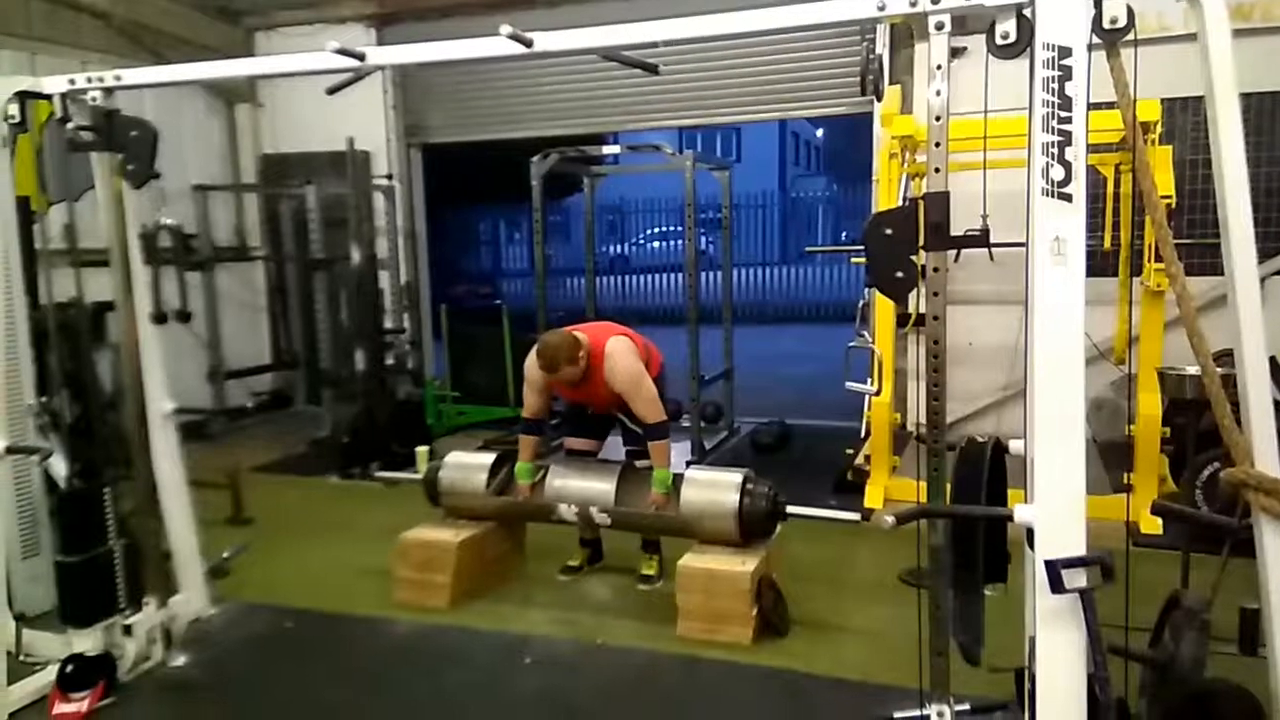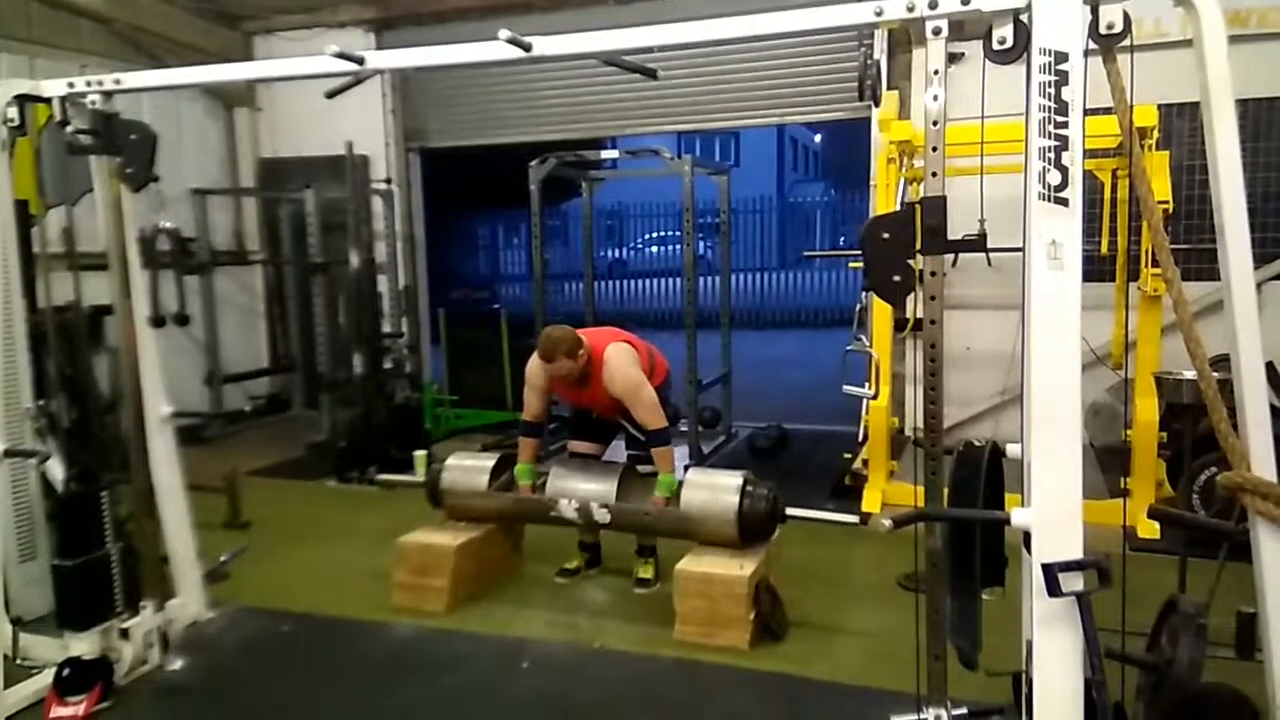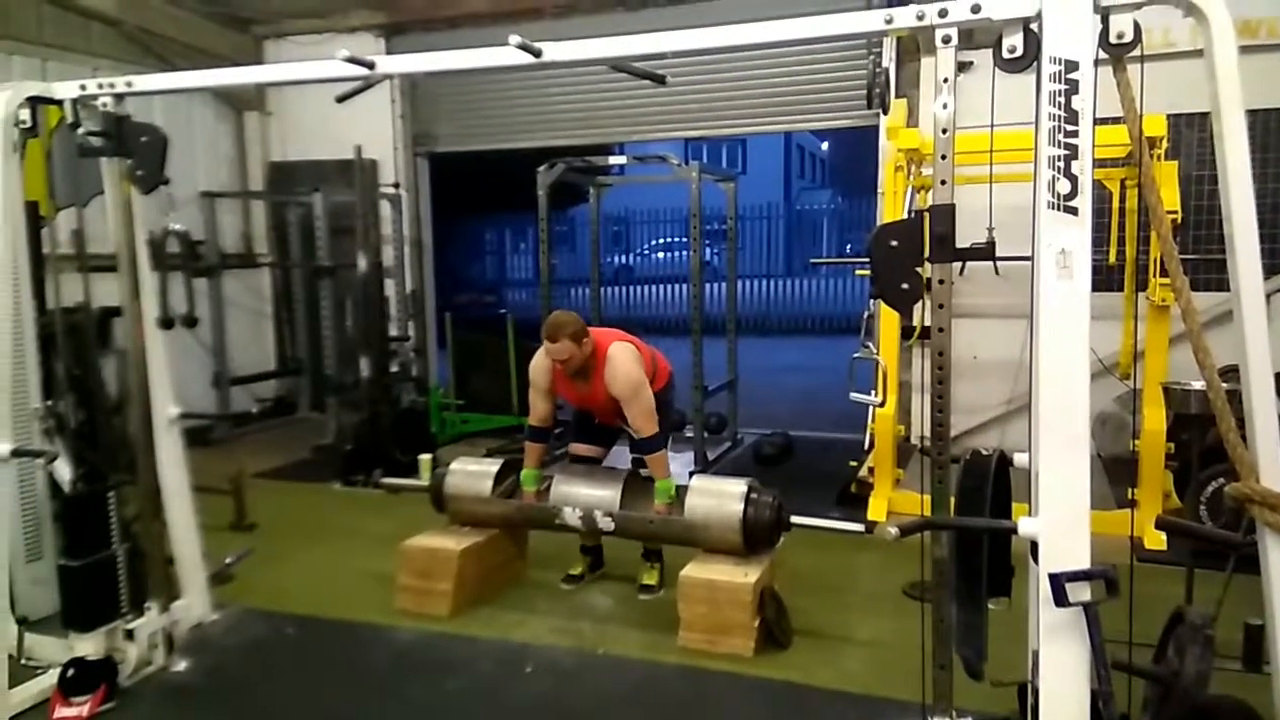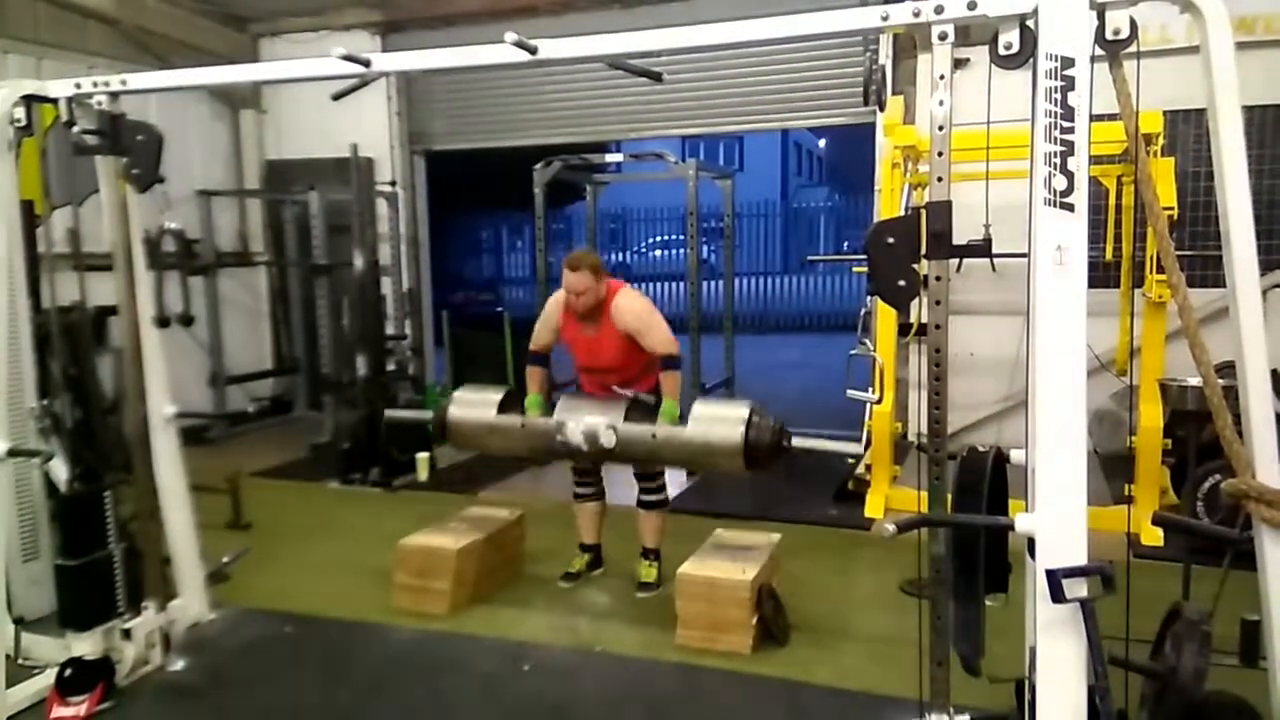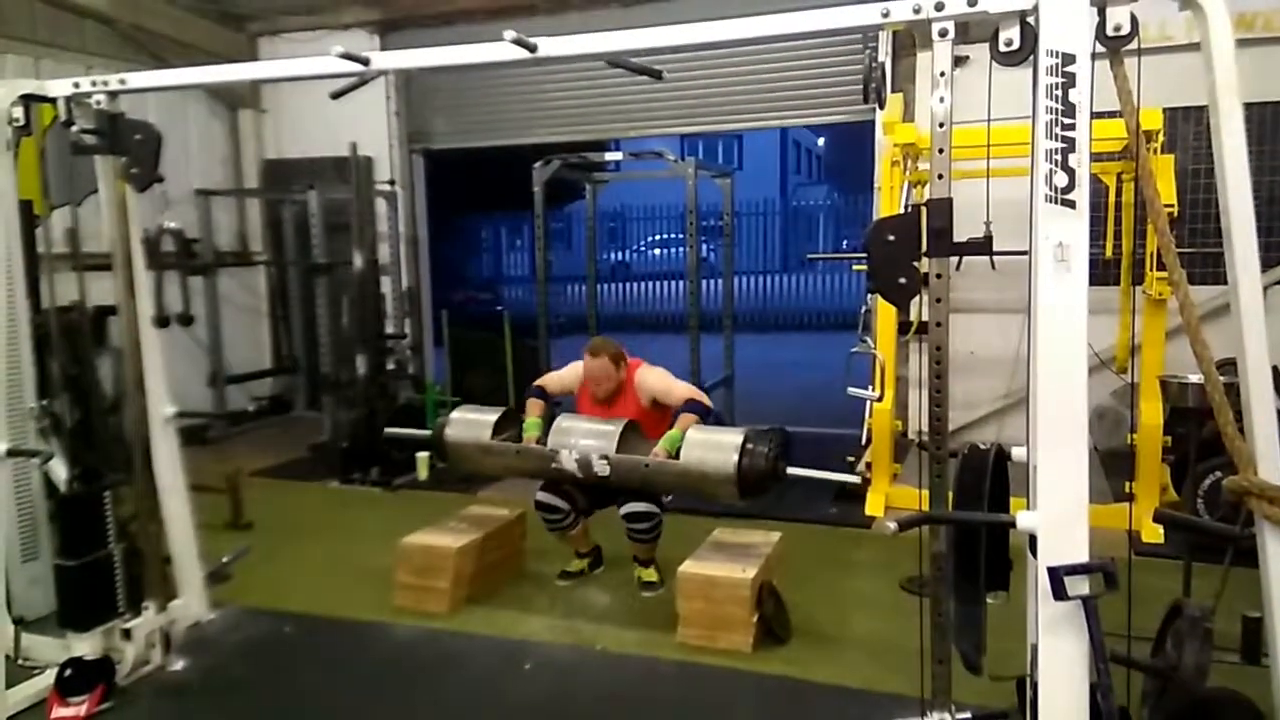
dt=1s
person 1, frame 1
left shoulder: (618, 360)
right shoulder: (537, 362)
left elbow: (655, 421)
right elbow: (532, 416)
left wrist: (661, 481)
right wrist: (524, 473)
left hip: (642, 385)
right hip: (587, 398)
left knee: (641, 468)
left ankle: (651, 551)
right ankle: (590, 547)
person 1, frame 2
left shoulder: (617, 366)
right shoulder: (539, 365)
left elbow: (656, 427)
right elbow: (532, 419)
left wrist: (665, 485)
right wrist: (524, 475)
left hip: (646, 388)
right hip: (591, 401)
left knee: (643, 473)
left ankle: (647, 555)
right ankle: (588, 551)
person 1, frame 3
left shoulder: (620, 364)
right shoulder: (542, 363)
left elbow: (647, 432)
right elbow: (539, 423)
left wrist: (663, 492)
right wrist: (530, 482)
left hip: (651, 391)
right hip: (593, 404)
left knee: (645, 476)
right knee: (580, 469)
left ankle: (653, 559)
right ankle: (590, 554)
person 1, frame 4
left shoulder: (627, 305)
right shoulder: (557, 305)
left elbow: (669, 355)
right elbow: (538, 352)
left wrist: (669, 414)
right wrist: (534, 405)
left hip: (644, 392)
right hip: (594, 393)
left knee: (648, 472)
right knee: (584, 470)
left ankle: (650, 559)
right ankle: (589, 554)
person 1, frame 5
left shoulder: (646, 380)
right shoulder: (577, 374)
left elbow: (700, 403)
right elbow: (540, 387)
left wrist: (670, 442)
right wrist: (532, 424)
left knee: (639, 511)
right knee: (547, 500)
left ankle: (645, 563)
right ankle: (587, 555)
